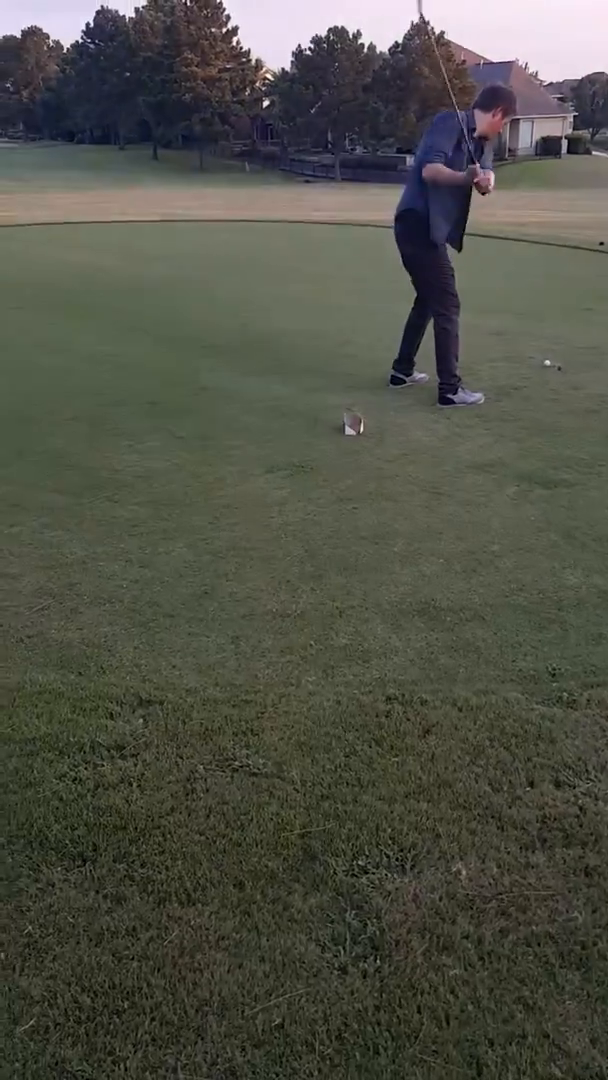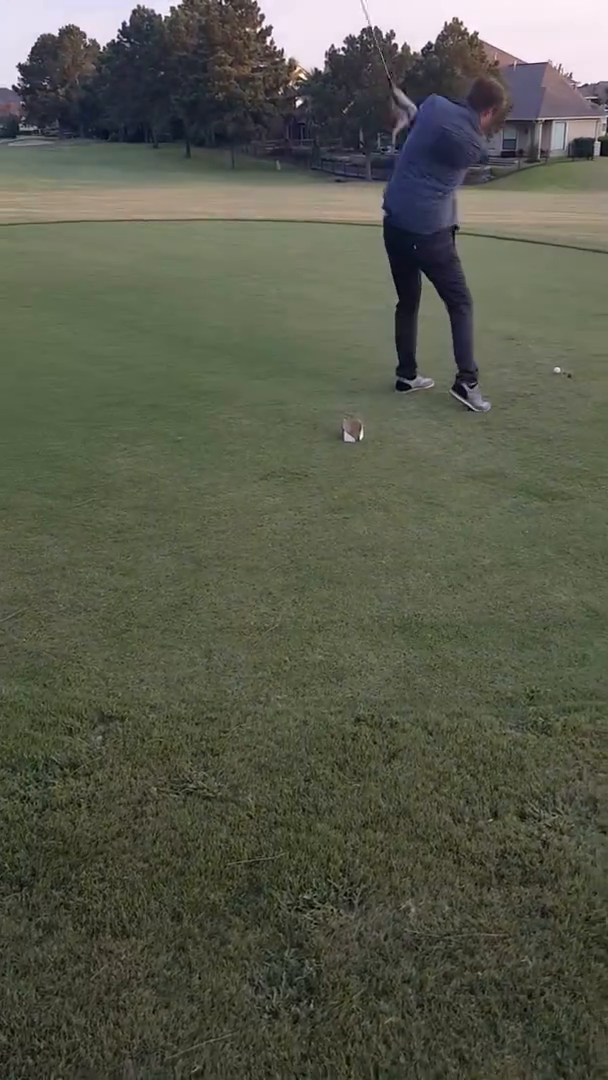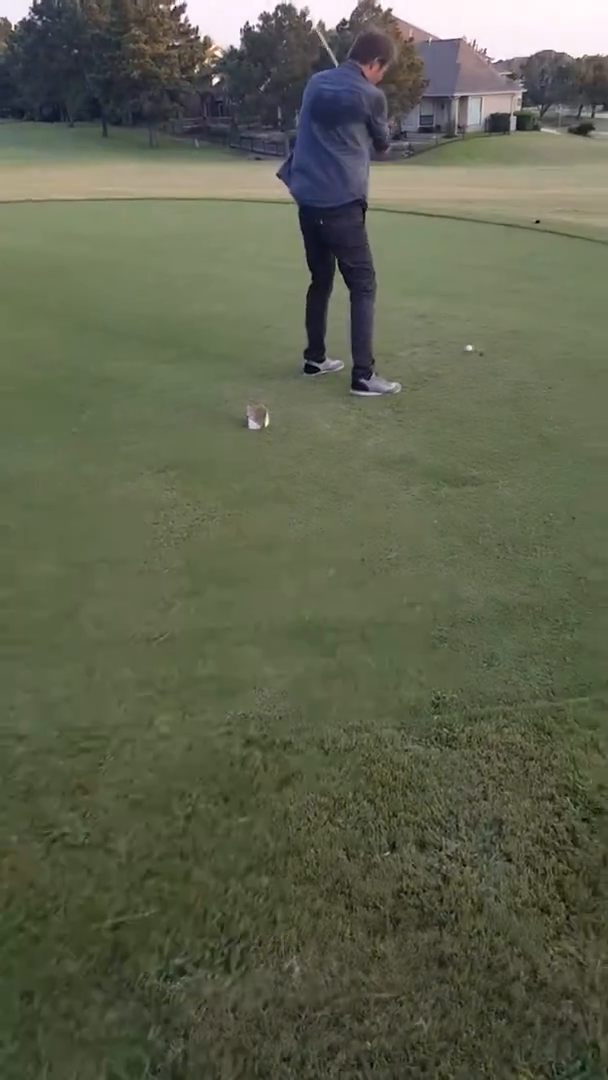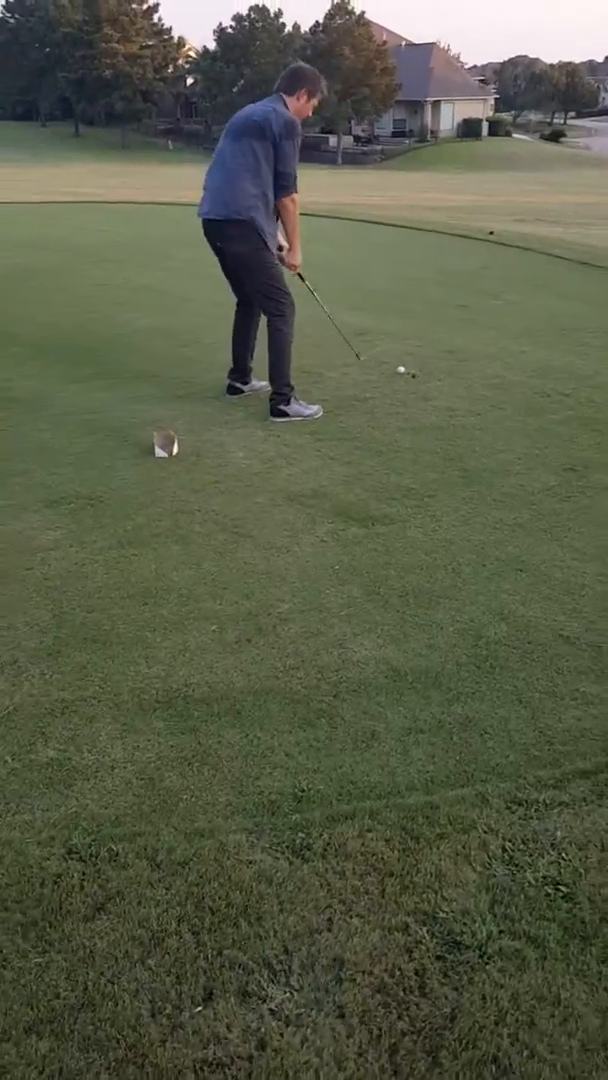
dt=1s
person 1, frame 1
left shoulder: (481, 142)
right shoulder: (451, 121)
left elbow: (486, 179)
right elbow: (429, 170)
left wrist: (483, 179)
right wrist: (463, 177)
left hip: (429, 227)
right hip: (419, 223)
left knee: (427, 300)
right knee: (447, 306)
left ankle: (403, 370)
right ankle: (450, 389)
person 1, frame 2
left shoulder: (435, 106)
right shoulder: (476, 146)
left elbow: (418, 123)
left hip: (395, 225)
right hip: (431, 232)
left knee: (407, 302)
right knee: (460, 304)
left ankle: (407, 374)
right ankle: (467, 380)
person 1, frame 3
left shoulder: (315, 83)
right shoulder: (371, 96)
right elbow: (383, 146)
left hip: (308, 200)
right hip: (342, 204)
left knee: (320, 281)
right knee: (363, 287)
left ankle: (315, 357)
right ankle: (363, 374)
person 1, frame 4
left shoulder: (248, 114)
right shoulder: (286, 122)
right elbow: (286, 192)
left wrist: (274, 235)
right wrist: (294, 246)
left hip: (216, 218)
right hip: (241, 223)
left knee: (249, 300)
right knee: (280, 308)
left ankle: (240, 378)
right ankle: (282, 400)
